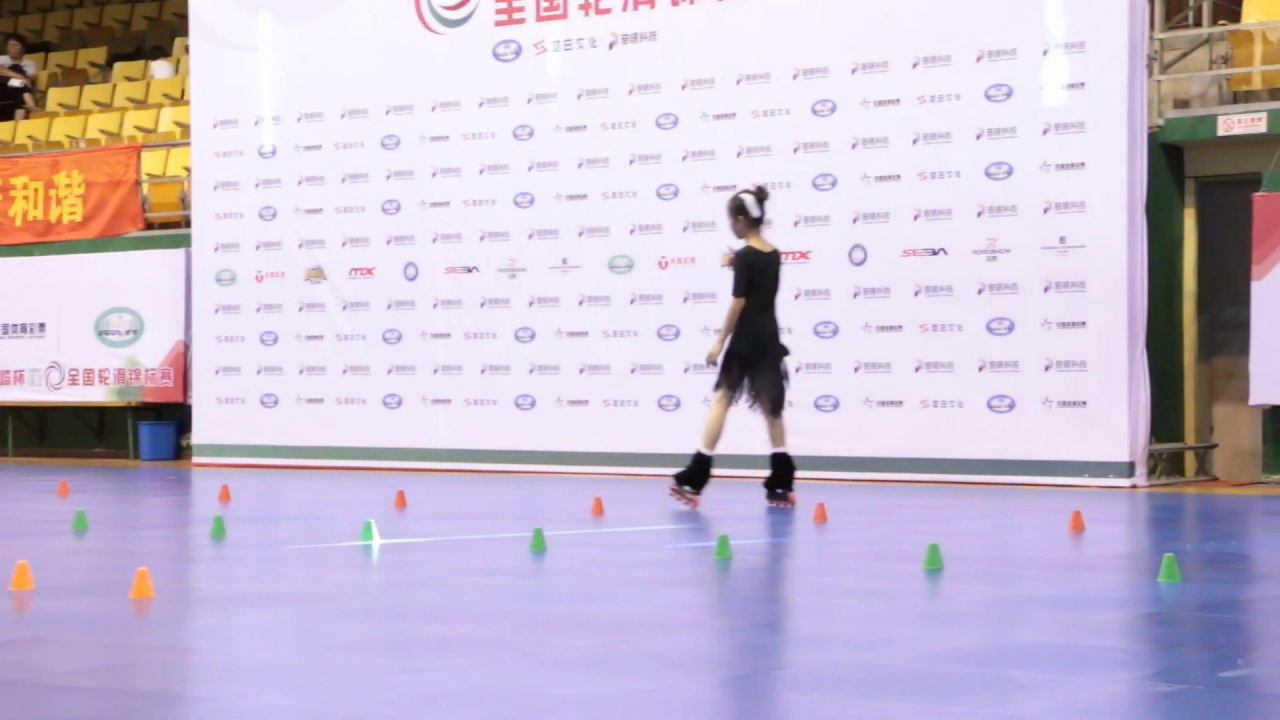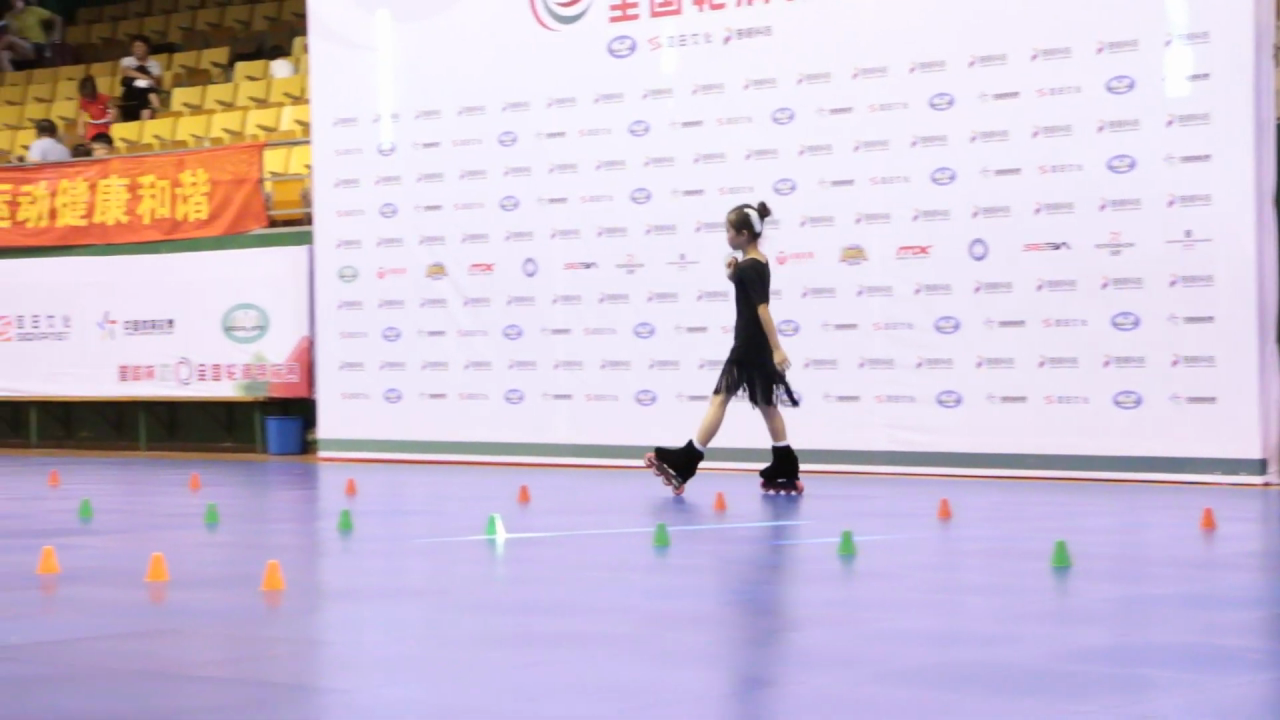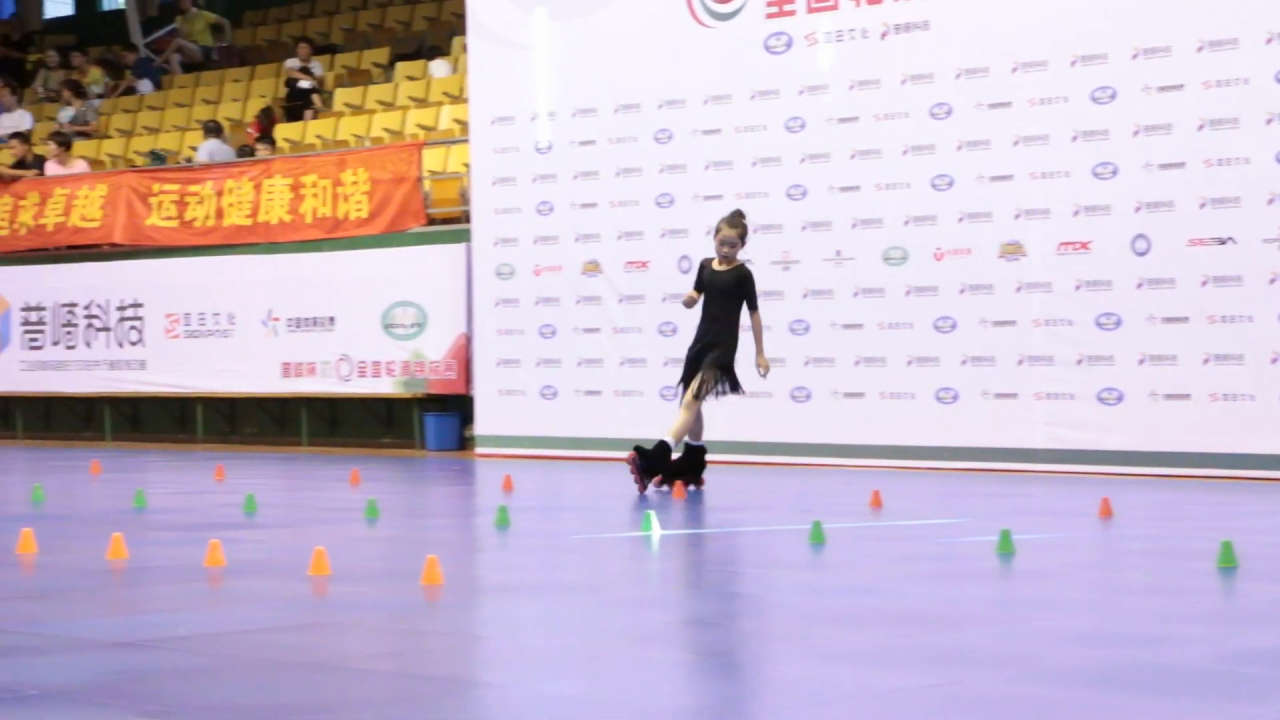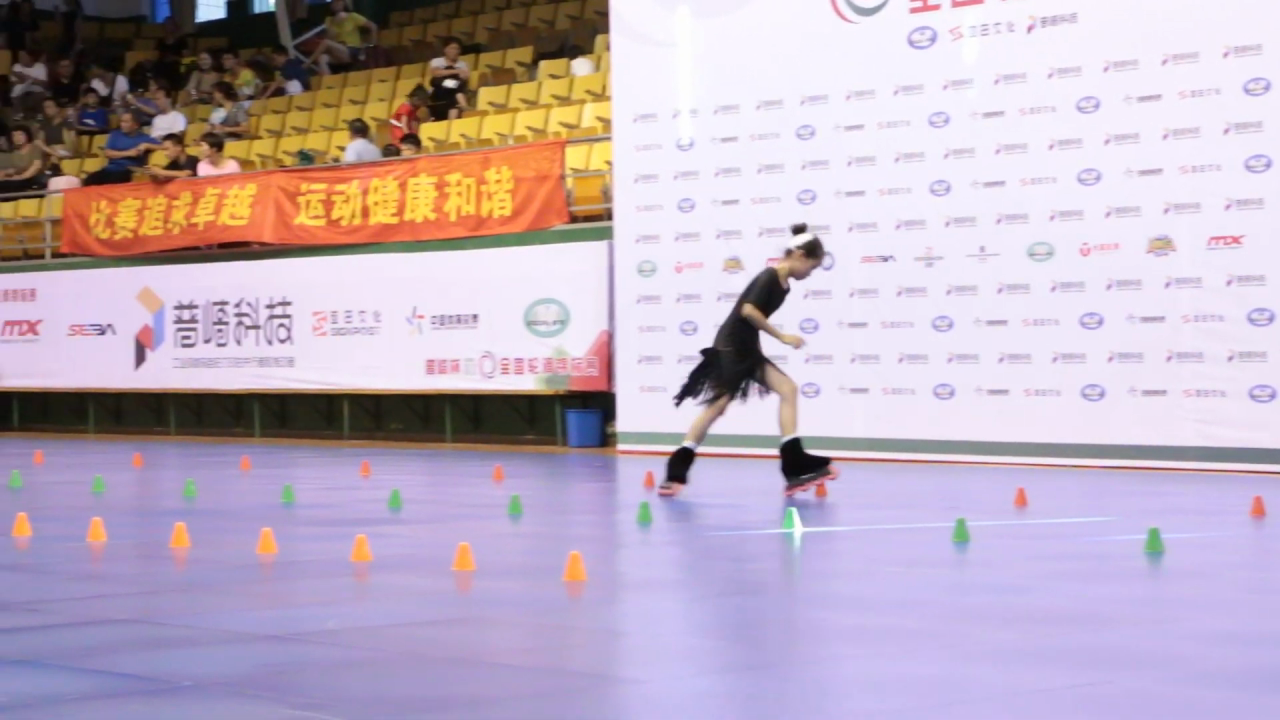
dt=0.5s
person 1, frame 1
left shoulder: (745, 256)
right shoulder: (773, 254)
left elbow: (738, 301)
left wrist: (720, 342)
left hip: (747, 338)
right hip: (769, 337)
left knee: (722, 400)
right knee: (769, 405)
left ankle: (695, 478)
right ankle: (781, 484)
person 1, frame 2
left shoulder: (748, 267)
right shoulder: (760, 263)
left elbow: (762, 308)
left wrist: (777, 349)
right wrist: (734, 278)
left hip: (748, 345)
right hip: (759, 346)
left knee: (719, 400)
right knee: (765, 403)
left ankle: (682, 463)
right ankle: (785, 472)
person 1, frame 3
left shoulder: (742, 275)
right shoulder: (706, 266)
left elbow: (754, 314)
left wrist: (760, 354)
right wrist: (689, 298)
left hip: (722, 346)
right hip: (700, 342)
left knee: (690, 400)
right knee: (690, 402)
left ankle: (656, 457)
right ankle: (692, 464)
person 1, frame 4
left shoulder: (785, 285)
right shoulder: (770, 276)
right elbow: (748, 310)
right wrist: (781, 336)
left hip: (749, 348)
right hip: (730, 343)
left knee: (789, 389)
right knee: (719, 403)
left ankle: (795, 464)
right ankle: (679, 465)
